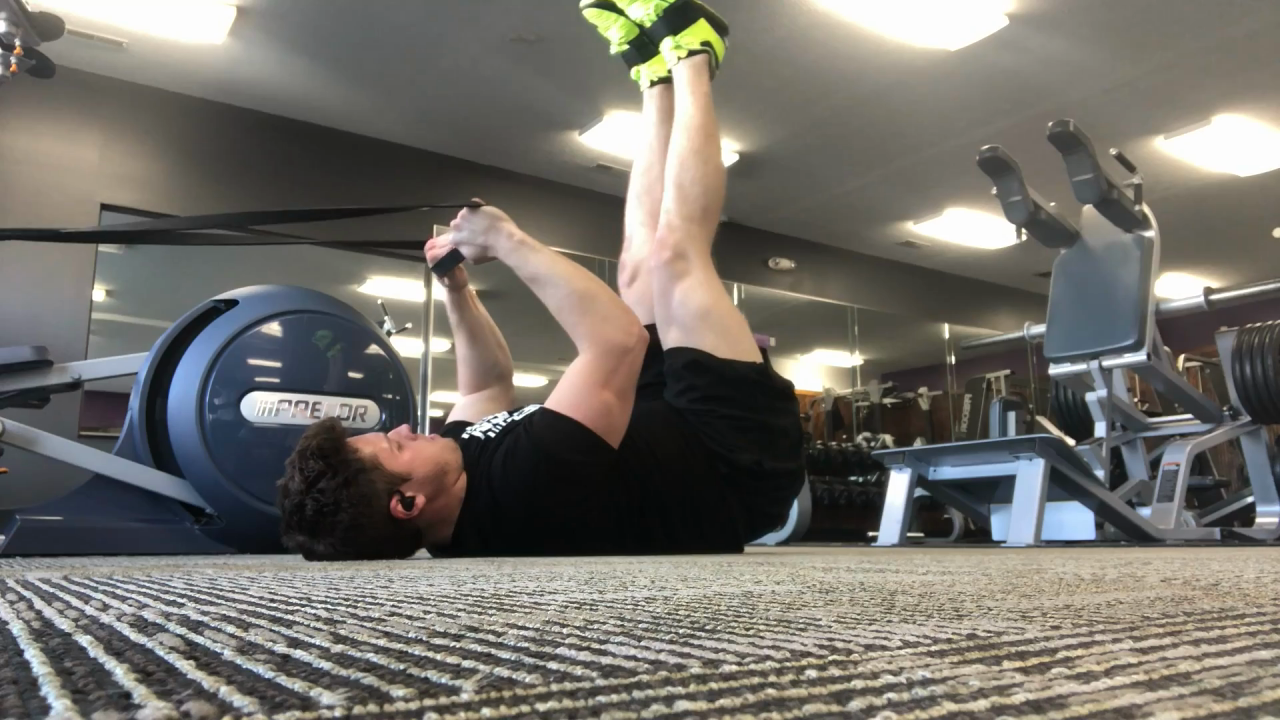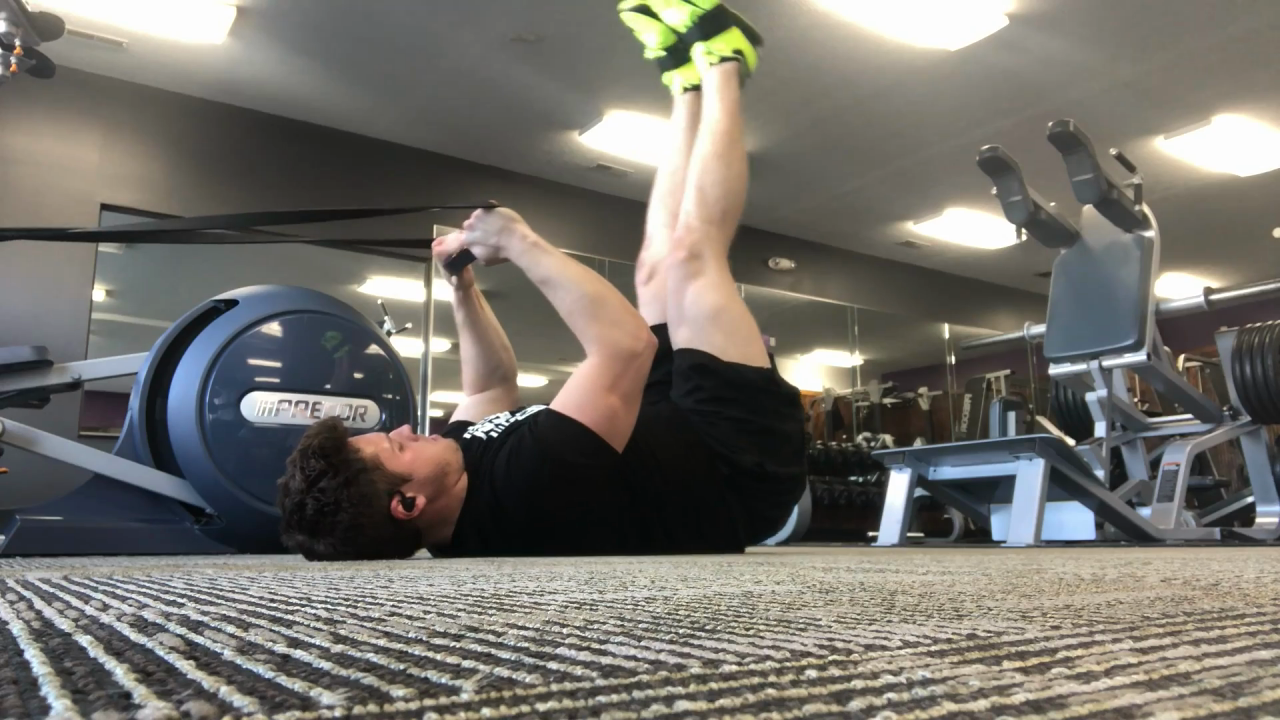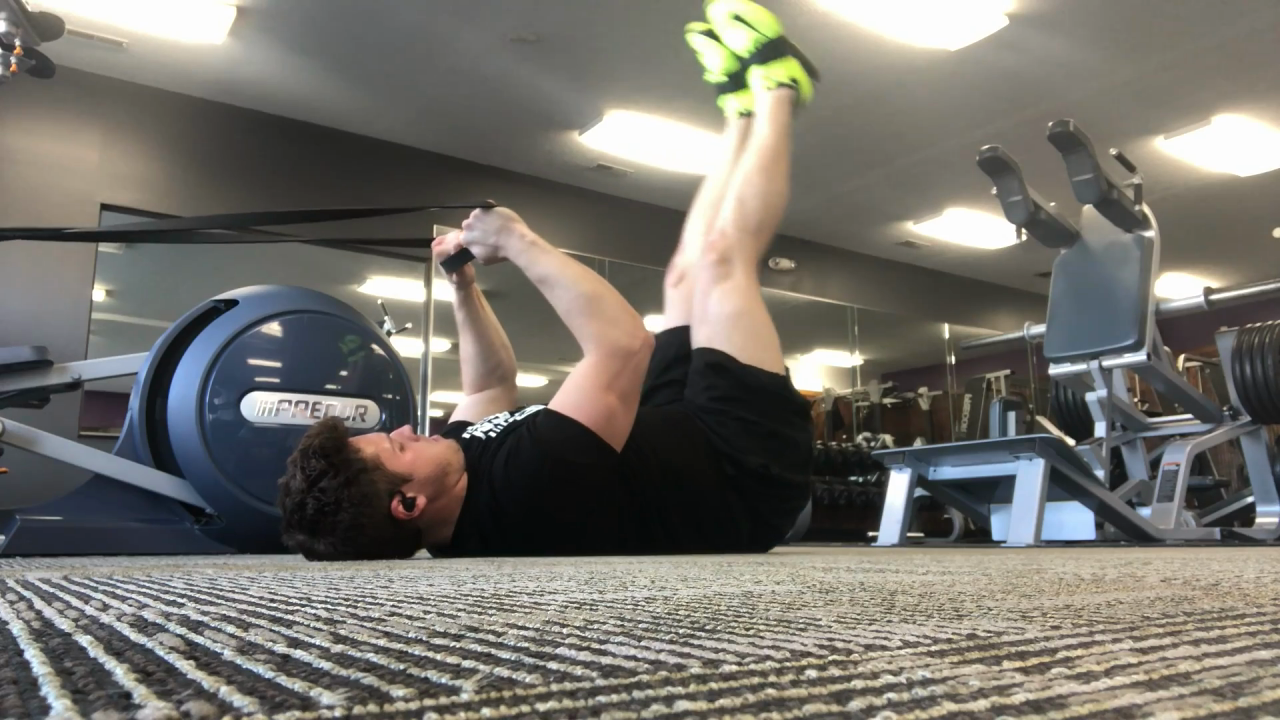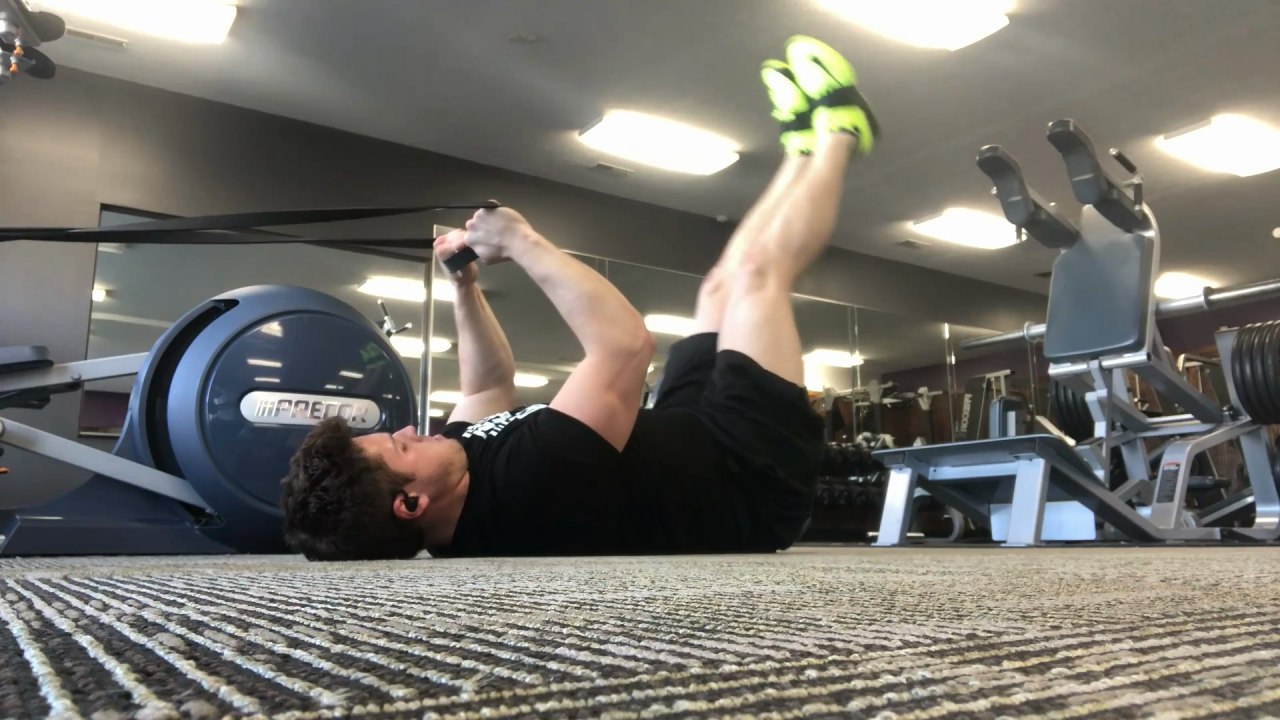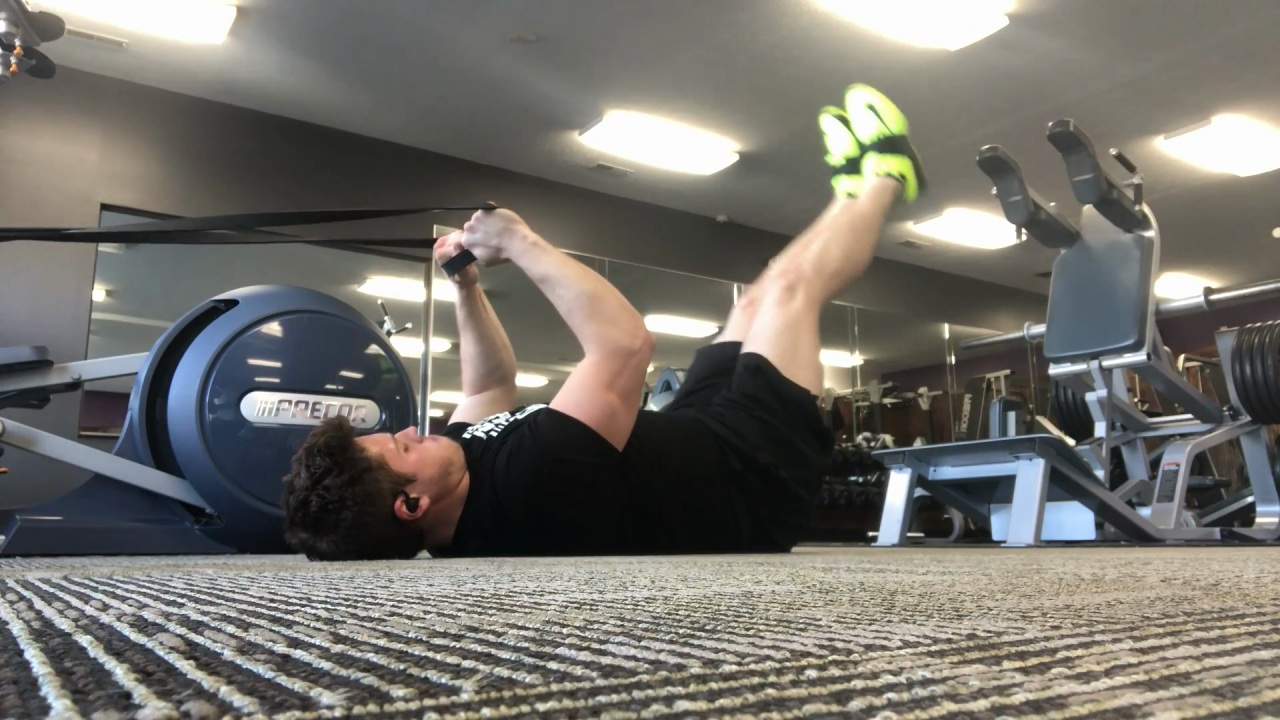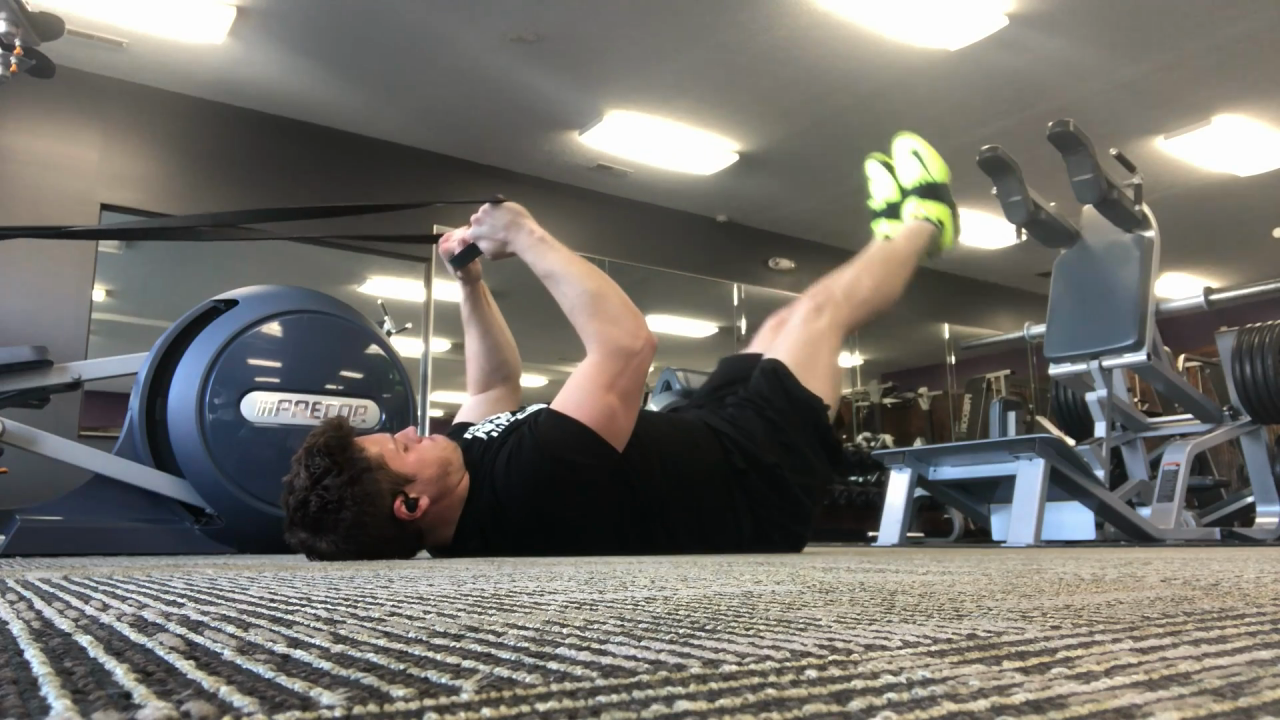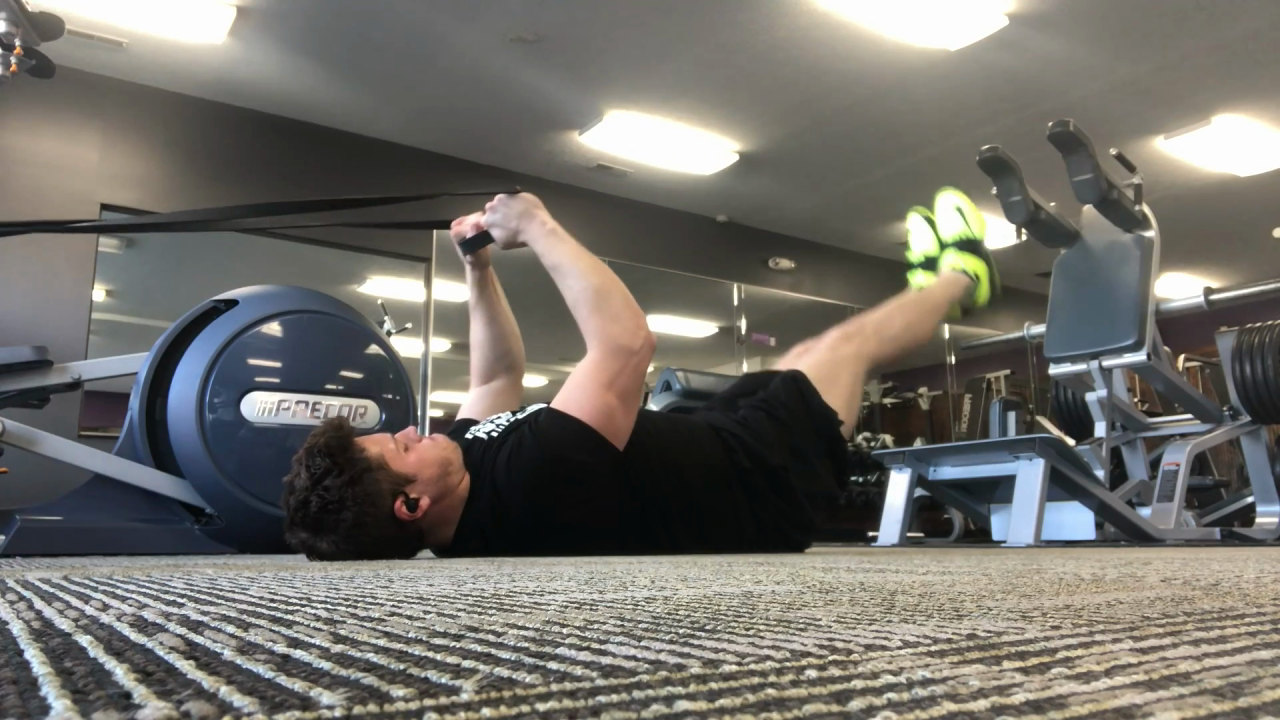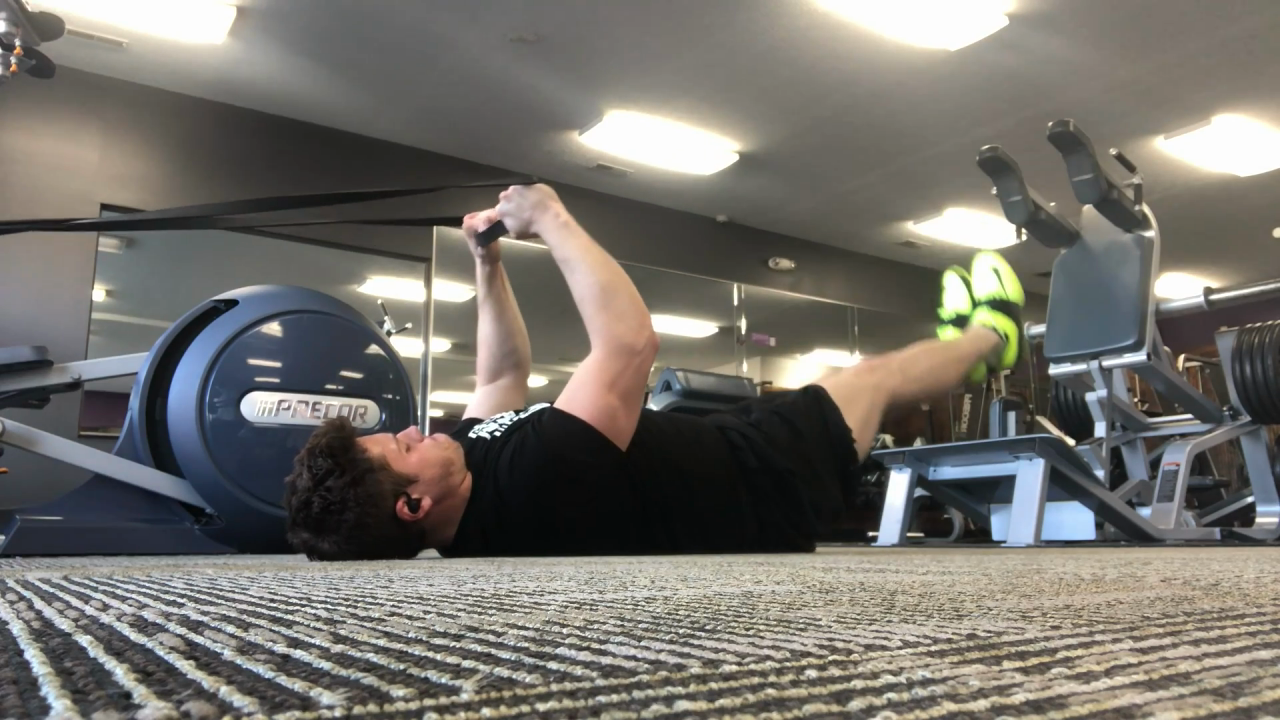
dt=0.2s
person 1, frame 1
left shoulder: (458, 525)
right shoulder: (527, 483)
left elbow: (489, 386)
right elbow: (619, 340)
left wrist: (455, 284)
right wrist: (509, 243)
left hip: (668, 435)
right hip: (739, 459)
right knee: (672, 255)
left ankle: (659, 71)
right ankle: (687, 58)
person 1, frame 2
left shoulder: (466, 495)
right shoulder: (528, 485)
left elbow: (493, 386)
right elbow: (628, 345)
left wrist: (463, 285)
right wrist: (521, 244)
left hip: (671, 439)
right hip: (742, 465)
right knee: (689, 254)
left ankle: (689, 78)
right ankle: (718, 63)
person 1, frame 3
left shoulder: (466, 492)
right shoulder: (527, 483)
left elbow: (493, 384)
right elbow: (626, 345)
left wrist: (464, 285)
right wrist: (519, 244)
left hip: (678, 441)
right hip: (745, 469)
left knee: (689, 276)
right knee: (720, 259)
left ankle: (745, 102)
right ankle: (773, 87)
person 1, frame 4
left shoulder: (468, 462)
right shoulder: (530, 483)
left elbow: (490, 386)
right elbow: (624, 345)
left wrist: (464, 285)
right wrist: (522, 244)
left hip: (691, 450)
right hip: (748, 470)
left knee: (723, 288)
right knee: (757, 271)
left ankle: (807, 145)
right ankle: (835, 131)
person 1, frame 5
left shoulder: (462, 463)
right shoulder: (530, 482)
left elbow: (492, 387)
right elbow: (625, 345)
left wrist: (466, 285)
right wrist: (520, 244)
left hip: (696, 453)
right hip: (750, 474)
left knee: (755, 303)
right knee: (789, 287)
left ankle: (854, 187)
right ankle: (880, 176)
person 1, frame 6
left shoulder: (465, 461)
right shoulder: (528, 483)
left elbow: (494, 385)
right elbow: (626, 345)
left wrist: (470, 280)
right wrist: (527, 239)
left hip: (702, 454)
right hip: (752, 478)
left knee: (780, 325)
right knee: (818, 310)
left ankle: (898, 230)
right ankle: (920, 222)
person 1, frame 7
left shoulder: (471, 459)
right shoulder: (532, 481)
left elbow: (498, 377)
right elbow: (626, 344)
left wrist: (479, 270)
right wrist: (538, 229)
left hip: (707, 458)
right hip: (754, 481)
left knee: (805, 356)
right knee: (846, 341)
left ankle: (935, 281)
right ankle: (958, 275)
person 1, frame 8
left shoulder: (473, 457)
right shoulder: (538, 484)
left elbow: (503, 376)
right elbow: (629, 344)
left wrist: (488, 264)
right wrist: (552, 221)
left hip: (713, 456)
right hip: (757, 484)
left knee: (849, 381)
right knee: (871, 376)
left ankle: (963, 341)
right ankle: (986, 335)
